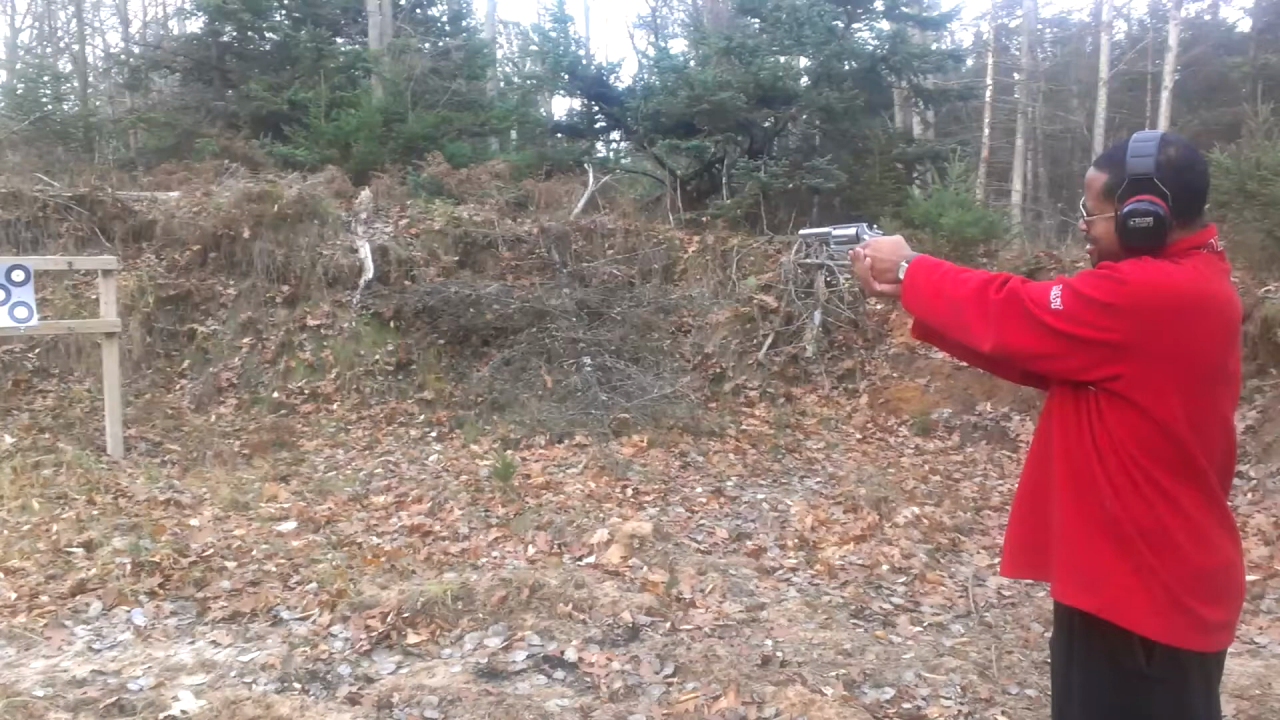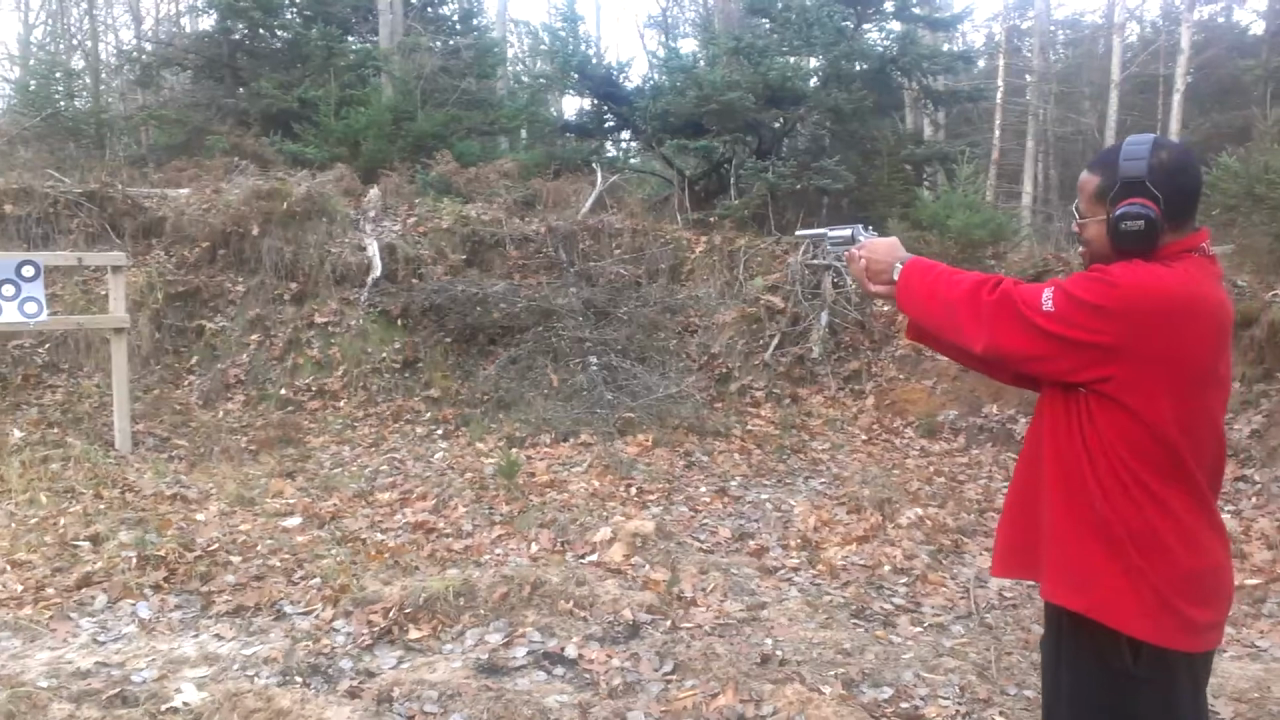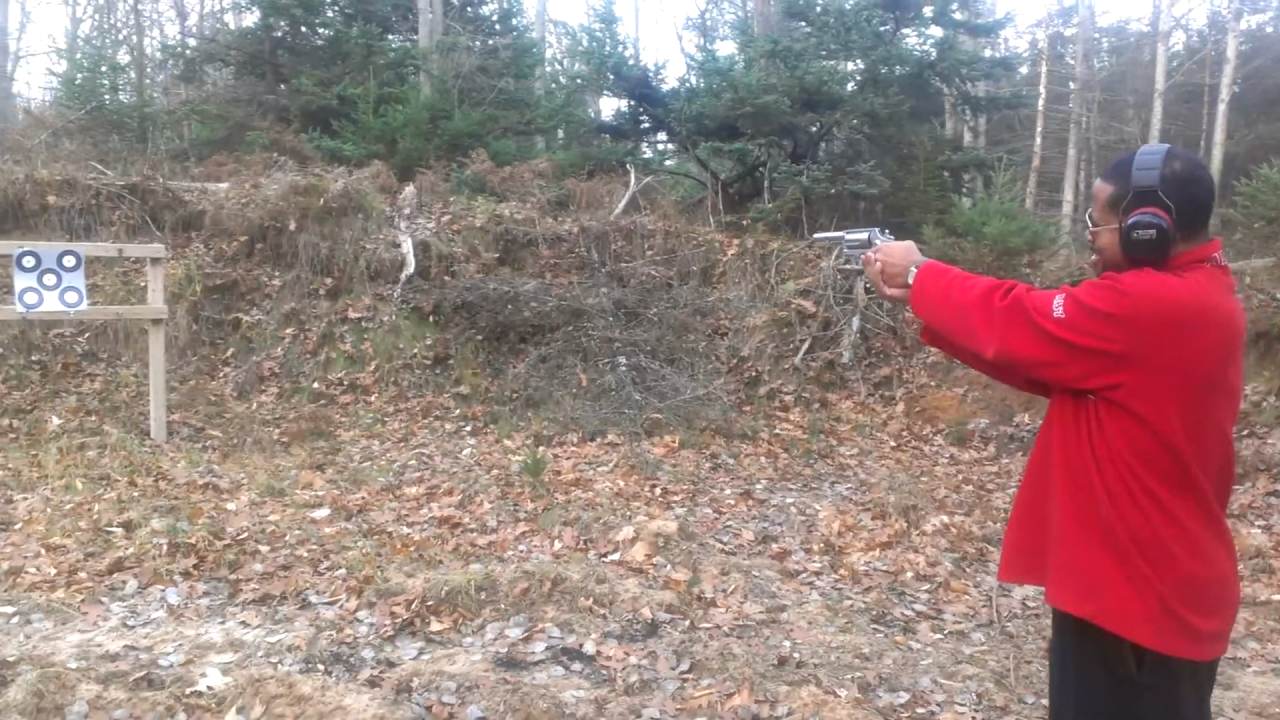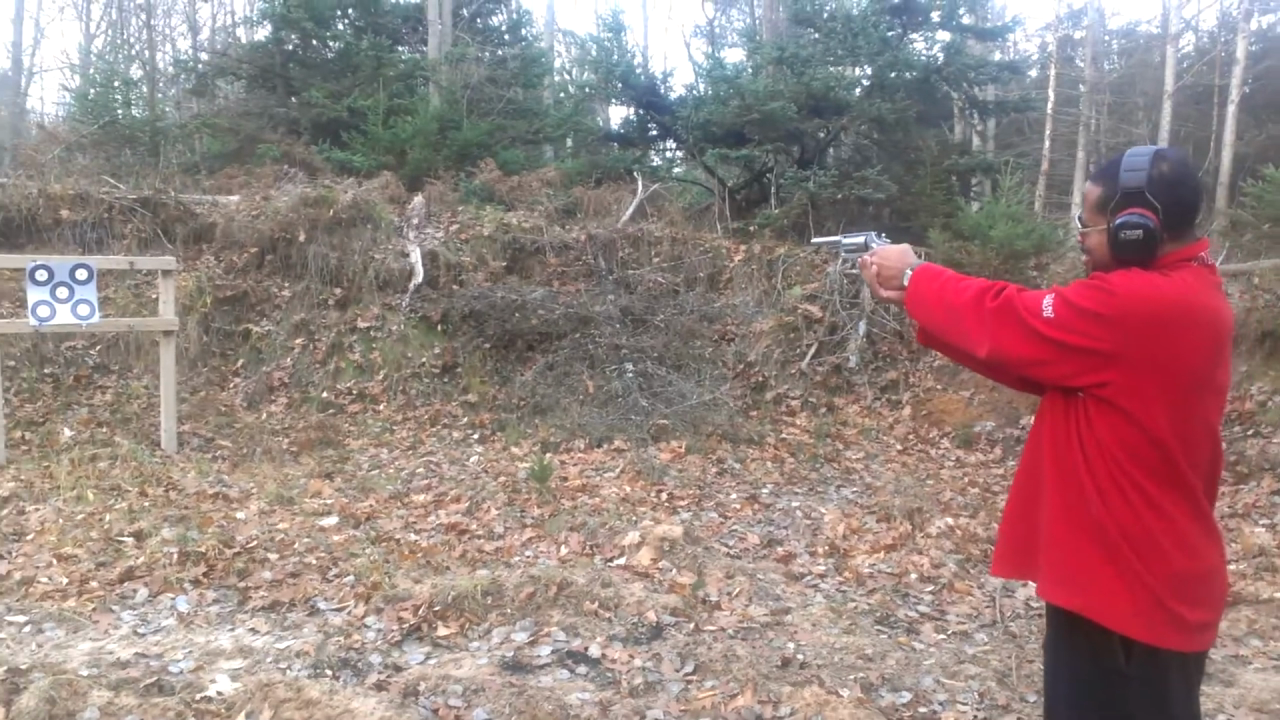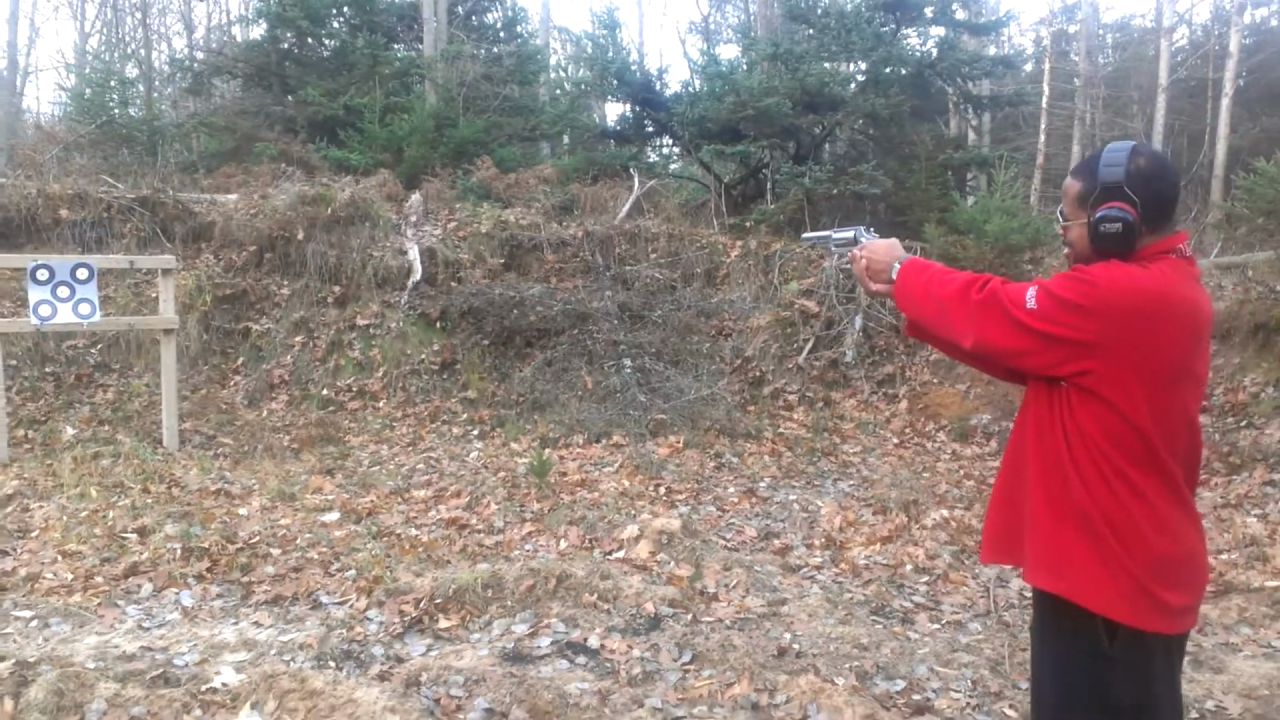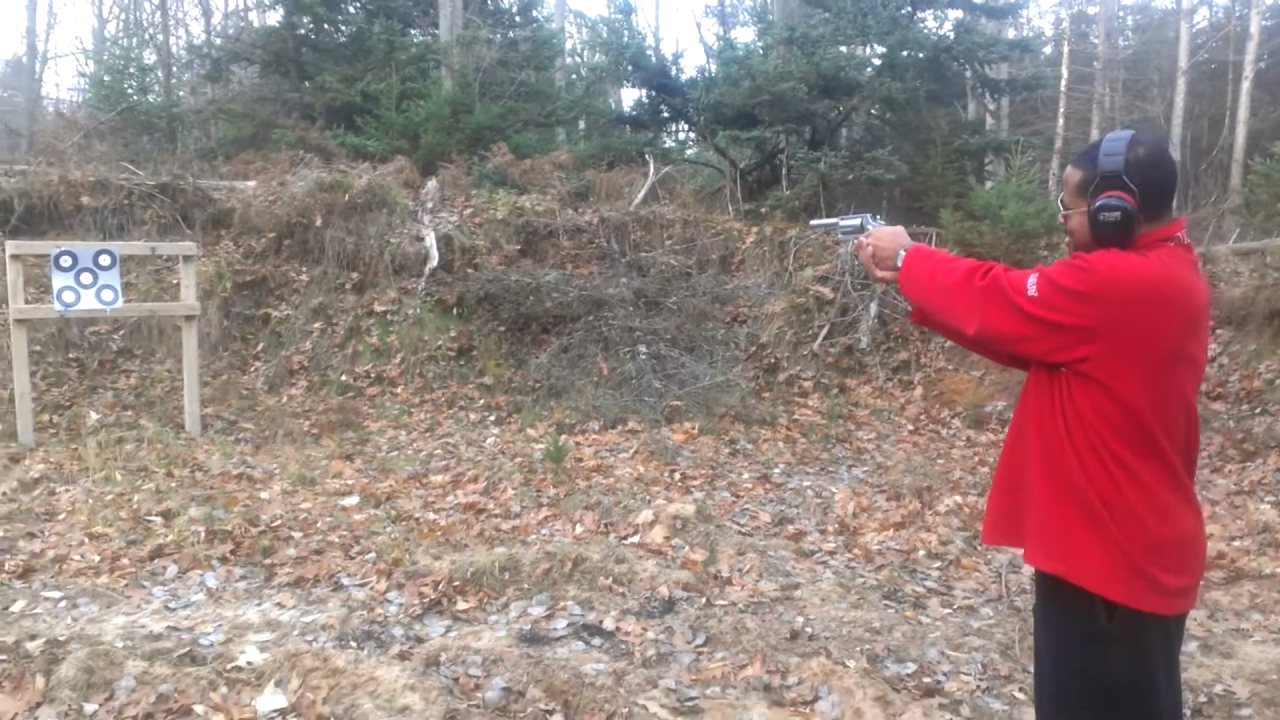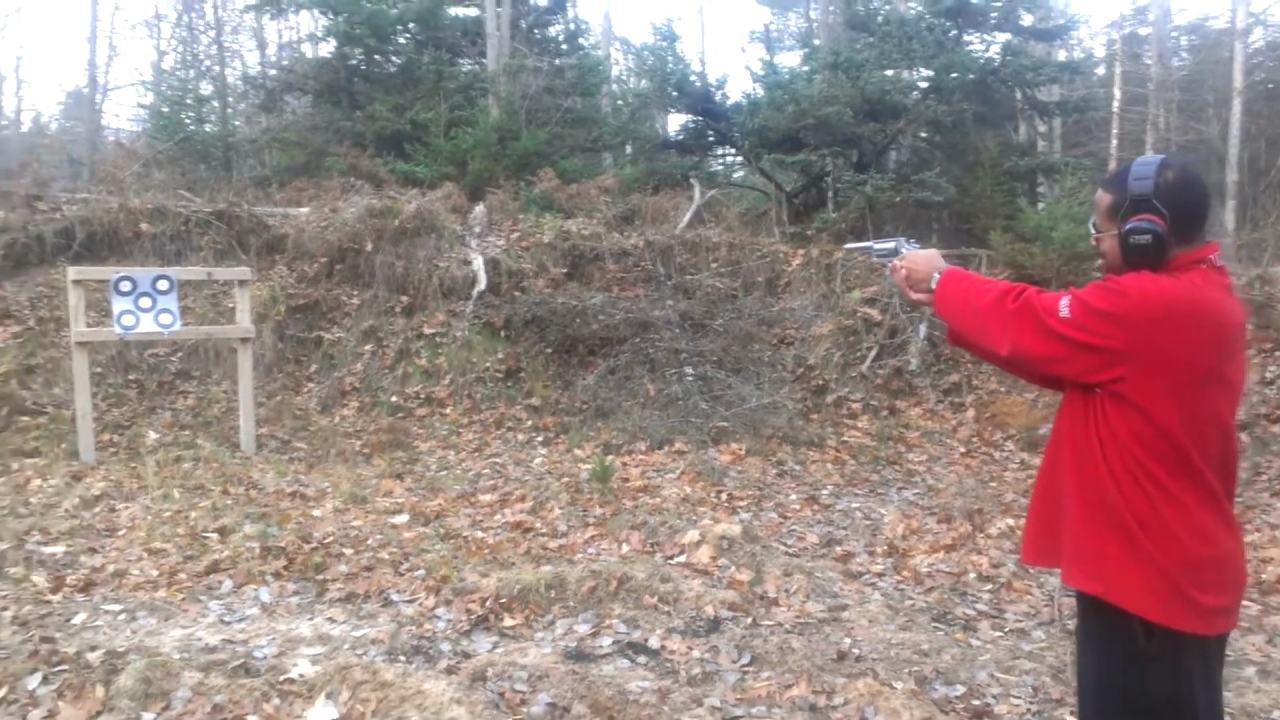
dt=0.3s
person 1, frame 1
left shoulder: (1149, 296)
right shoulder: (1181, 283)
left elbow: (1011, 317)
right elbow: (1039, 340)
left wrist: (907, 270)
right wrist: (913, 290)
left hip: (1148, 589)
right hip: (1144, 574)
person 1, frame 2
left shoulder: (1139, 299)
right shoulder: (1178, 285)
left elbow: (1006, 319)
right elbow: (1030, 340)
left wrist: (903, 271)
right wrist: (911, 291)
left hip: (1137, 590)
right hip: (1139, 576)
person 1, frame 3
left shoulder: (1149, 309)
right shoulder: (1190, 295)
left elbow: (1017, 323)
right elbow: (1045, 349)
left wrist: (917, 274)
right wrist: (922, 295)
left hip: (1142, 598)
right hip: (1152, 584)
person 1, frame 4
left shoulder: (1137, 307)
right shoulder: (1182, 295)
left elbow: (1009, 324)
right elbow: (1035, 347)
left wrist: (911, 277)
right wrist: (920, 295)
left hip: (1133, 591)
right hip: (1147, 580)
person 1, frame 5
left shoulder: (1117, 297)
right shoulder: (1163, 285)
left elbow: (993, 314)
right elbow: (1025, 338)
left wrist: (901, 270)
right wrist: (907, 292)
left hip: (1114, 574)
right hip: (1132, 564)
person 1, frame 6
left shoulder: (1116, 284)
right shoulder: (1164, 272)
left elbow: (996, 301)
right elbow: (1026, 323)
left wrist: (906, 258)
right wrist: (914, 277)
left hip: (1112, 556)
right hip: (1132, 547)
person 1, frame 7
left shoulder: (1146, 308)
right shoulder: (1201, 295)
left elbow: (1031, 323)
right elbow: (1063, 344)
left wrist: (940, 280)
right wrist: (948, 297)
left hip: (1152, 577)
right hip: (1178, 569)
